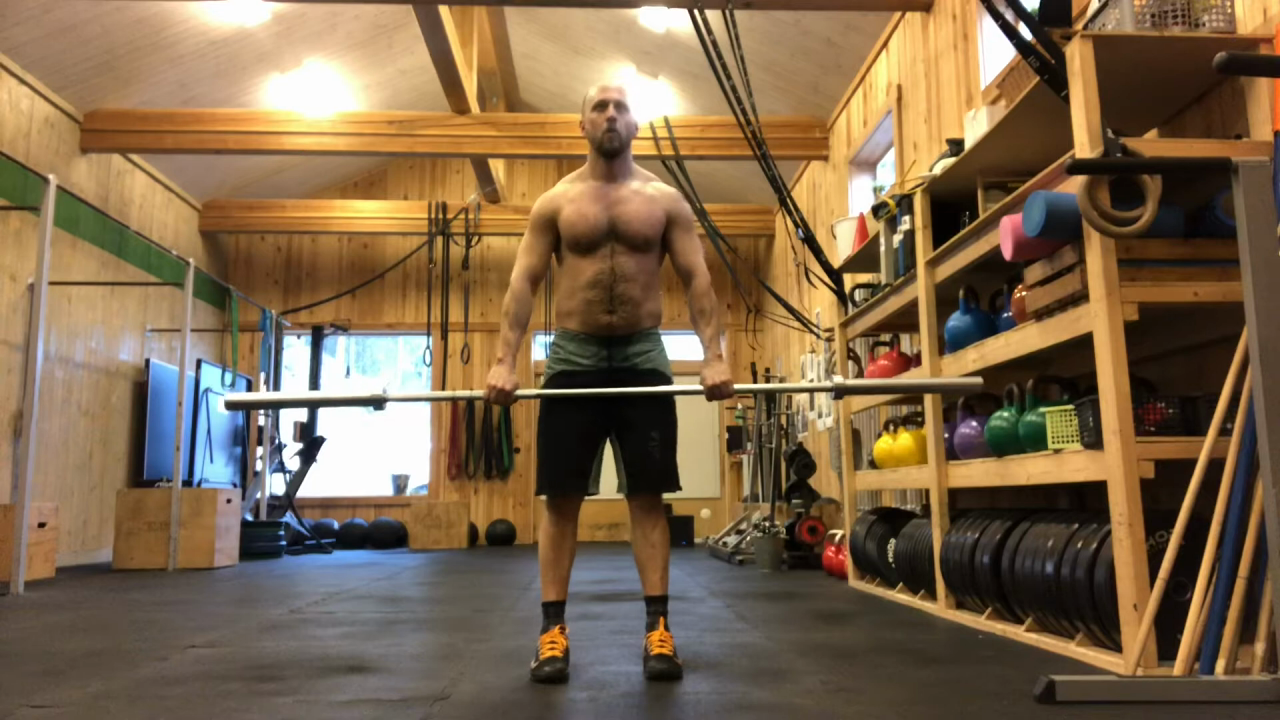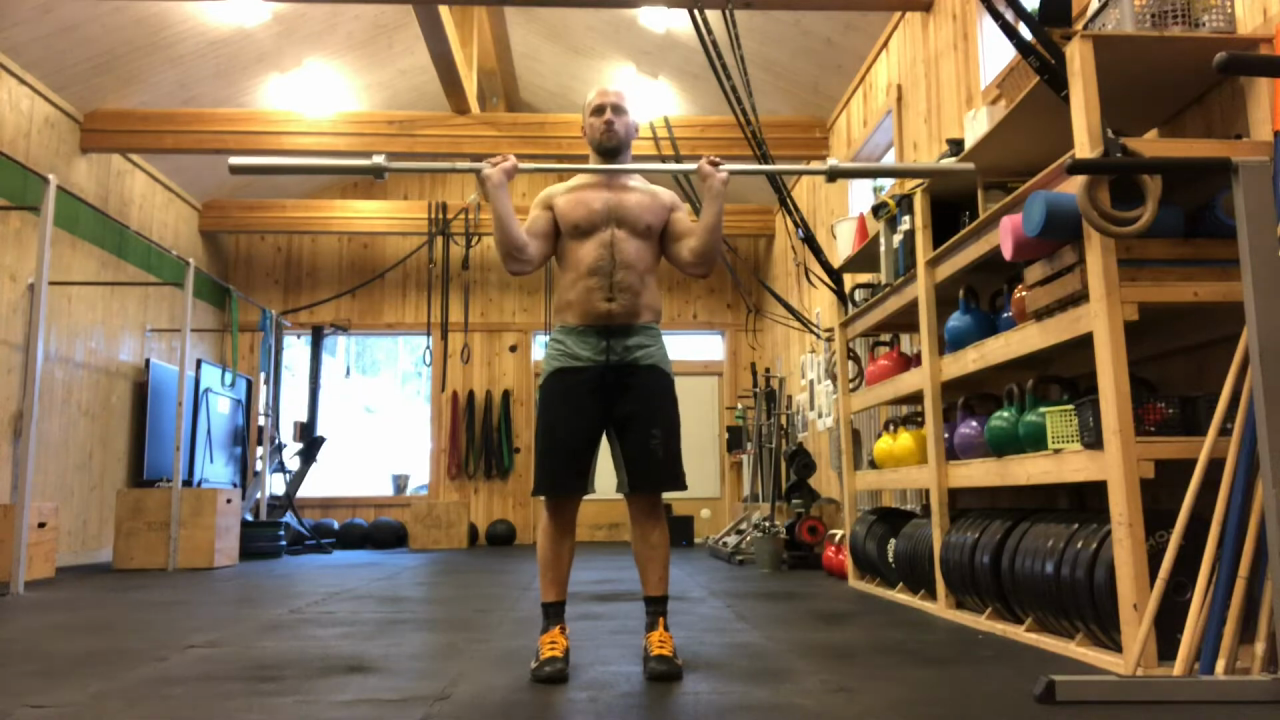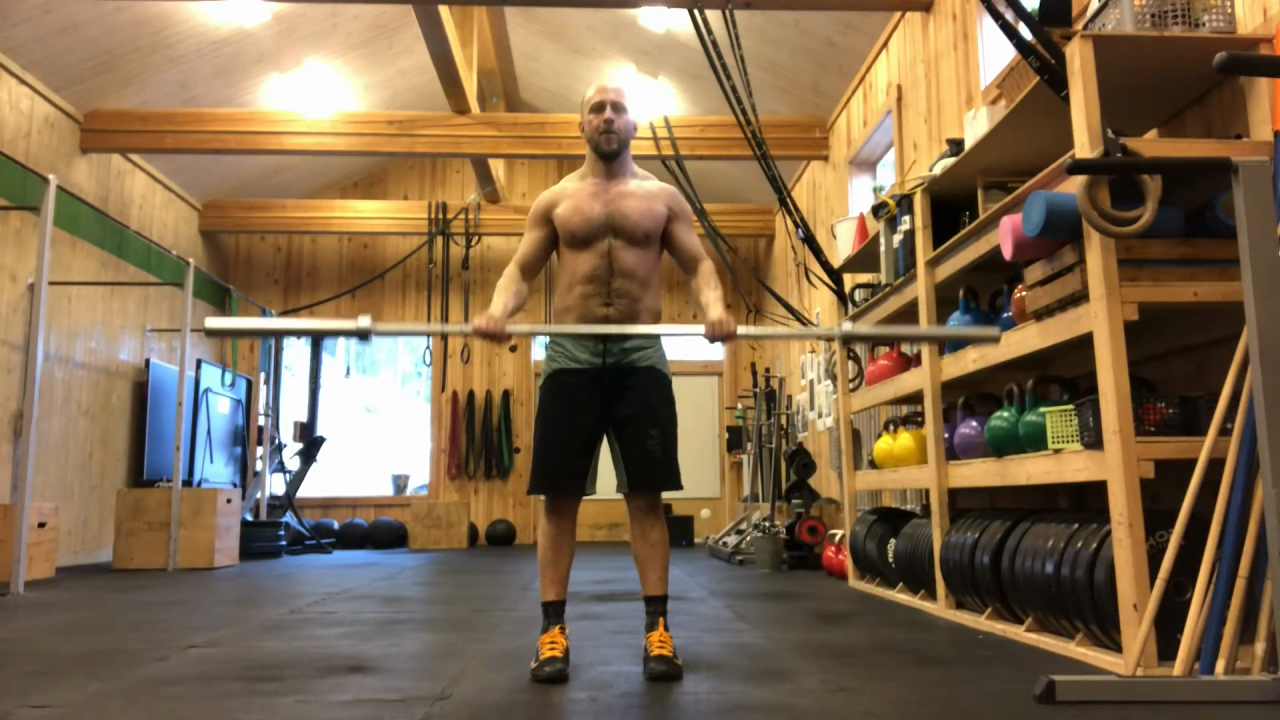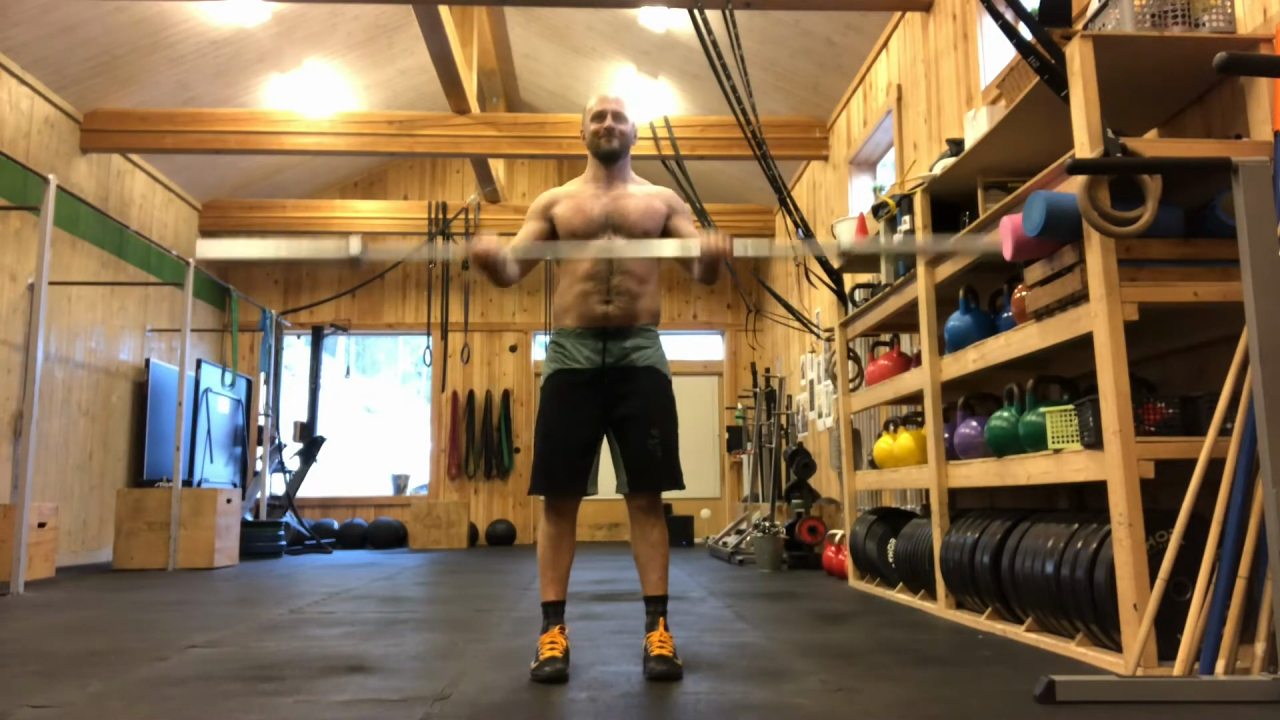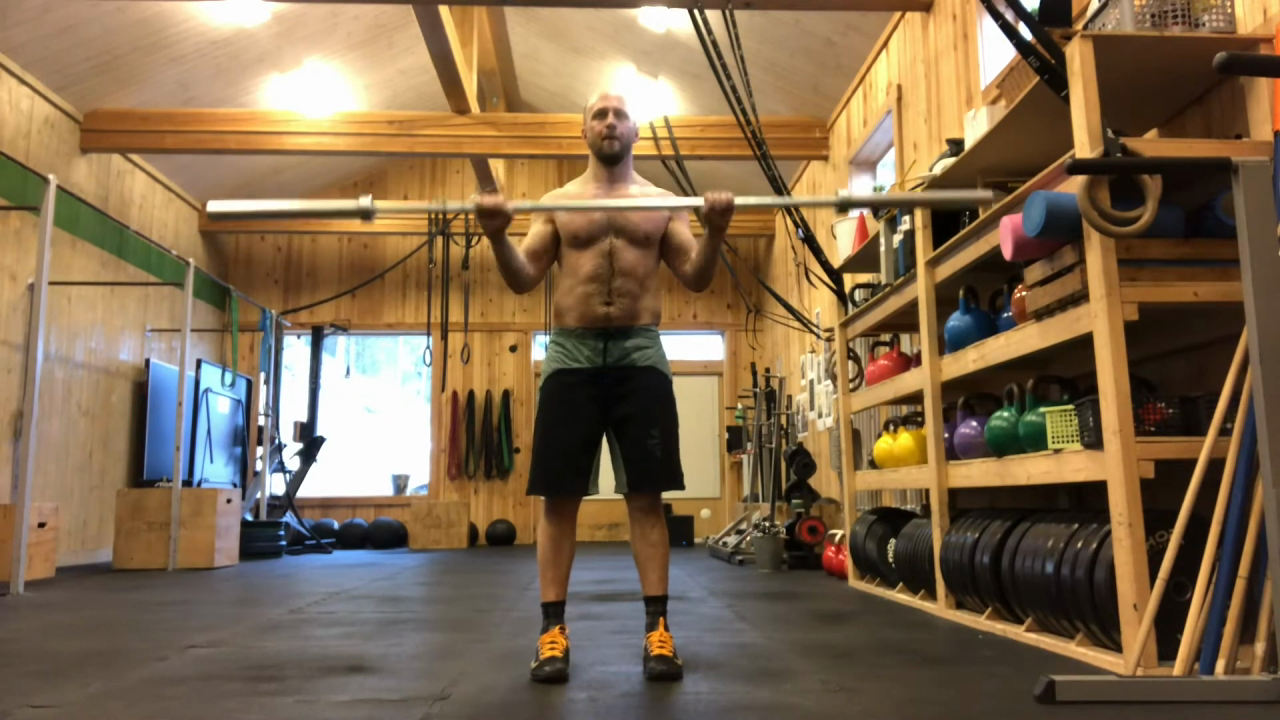
dt=1s
person 1, frame 1
left shoulder: (665, 200)
right shoulder: (555, 201)
left elbow: (697, 279)
right elbow: (523, 282)
left wrist: (713, 355)
right wrist: (504, 360)
left hip: (642, 358)
right hip: (573, 358)
left knee: (647, 496)
right knee: (561, 498)
left ankle: (657, 628)
right ankle: (553, 629)
person 1, frame 2
left shoulder: (663, 198)
right shoulder: (556, 197)
left elbow: (701, 262)
right elbow: (518, 260)
left wrist: (714, 194)
right wrist: (497, 192)
left hip: (642, 352)
right hip: (573, 352)
left knee: (648, 495)
right knee: (560, 496)
left ankle: (657, 628)
right ankle: (553, 630)
person 1, frame 3
left shoulder: (663, 197)
right shoulder: (554, 200)
left elbow: (697, 264)
right elbow: (521, 269)
left wrist: (715, 310)
right wrist: (497, 312)
left hip: (641, 356)
right hip: (570, 356)
left knee: (646, 495)
right knee: (559, 497)
left ankle: (656, 629)
right ankle: (553, 631)
person 1, frame 4
left shoulder: (662, 199)
right shoulder: (555, 201)
left elbow: (702, 272)
right elbow: (511, 272)
left wrist: (712, 253)
right wrist: (492, 257)
left hip: (640, 354)
right hip: (572, 354)
left knee: (646, 494)
right knee: (560, 495)
left ankle: (657, 627)
right ankle: (553, 629)
person 1, frame 5
left shoulder: (664, 203)
right shoulder: (556, 203)
left elbow: (695, 275)
right elbow: (523, 276)
left wrist: (714, 232)
right wrist: (497, 235)
left hip: (640, 355)
right hip: (571, 355)
left knee: (646, 495)
right knee: (560, 495)
left ankle: (657, 628)
right ankle: (553, 630)
